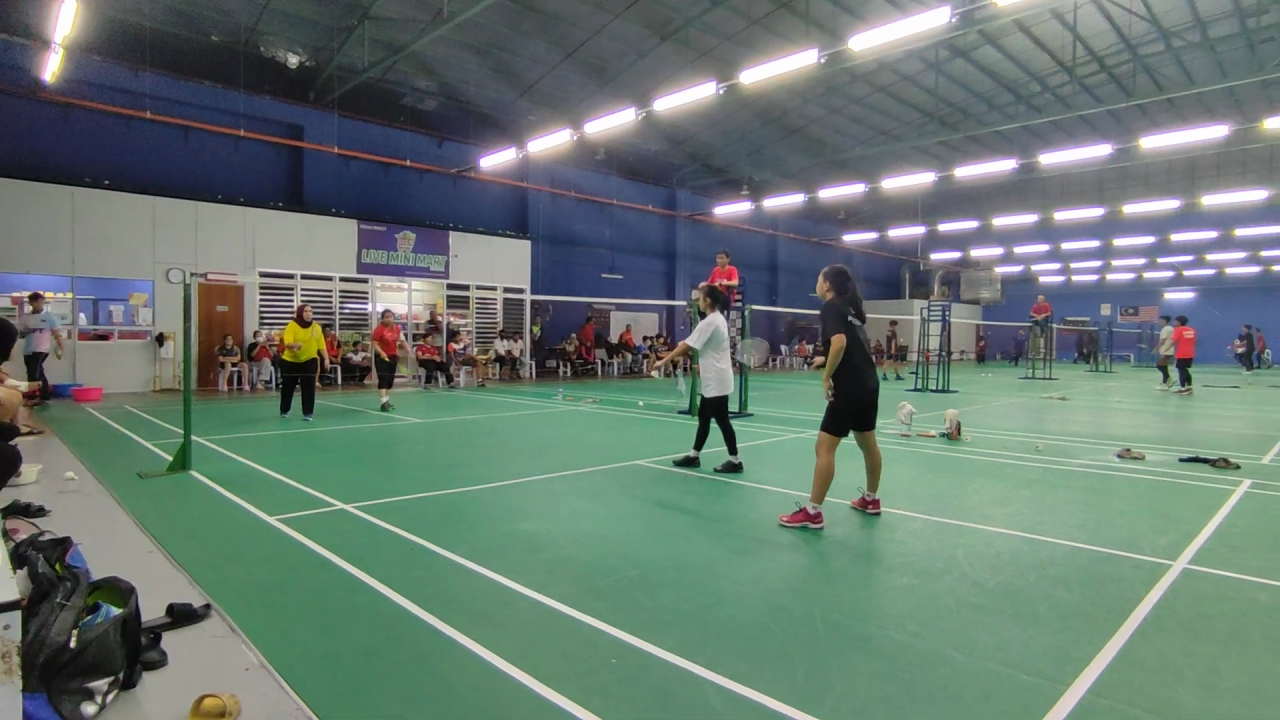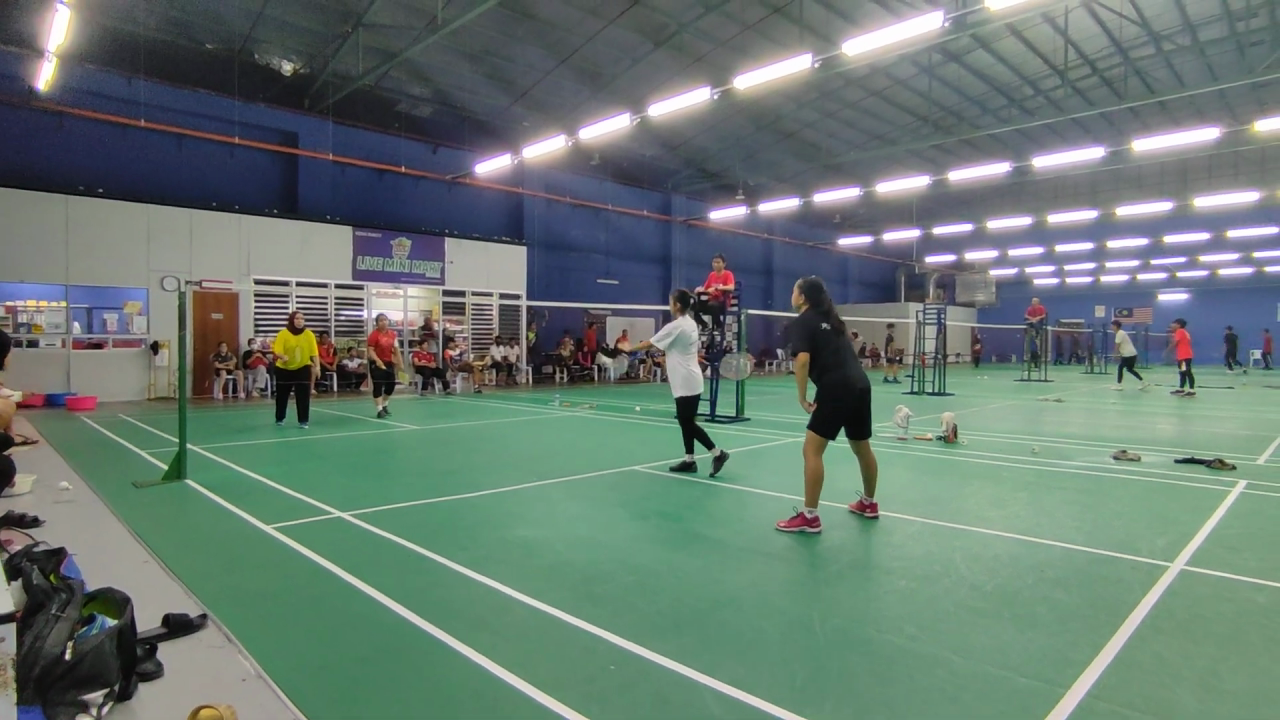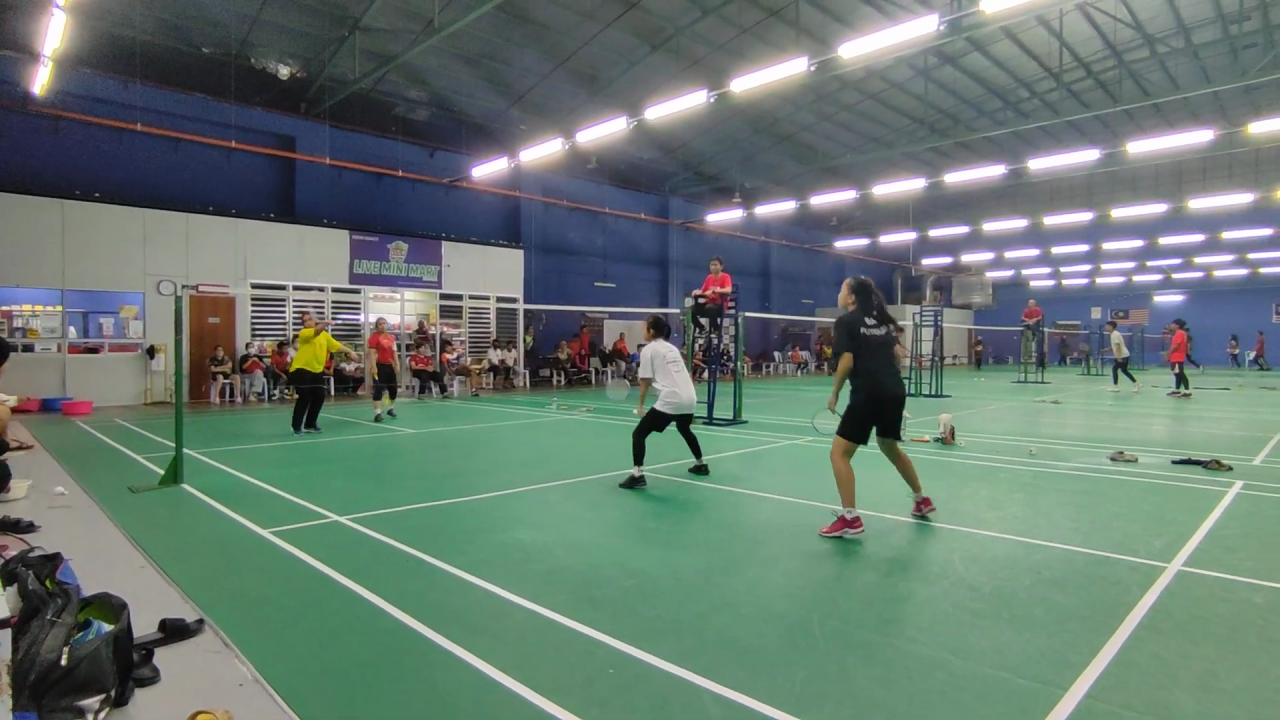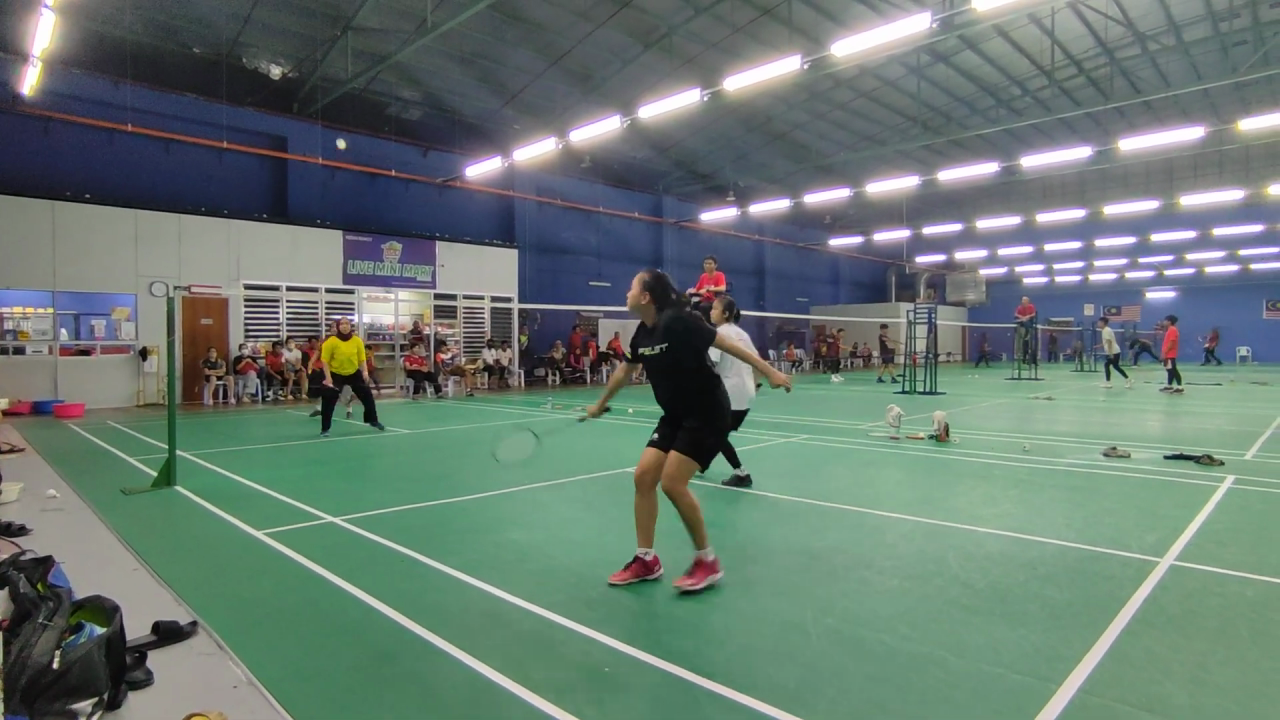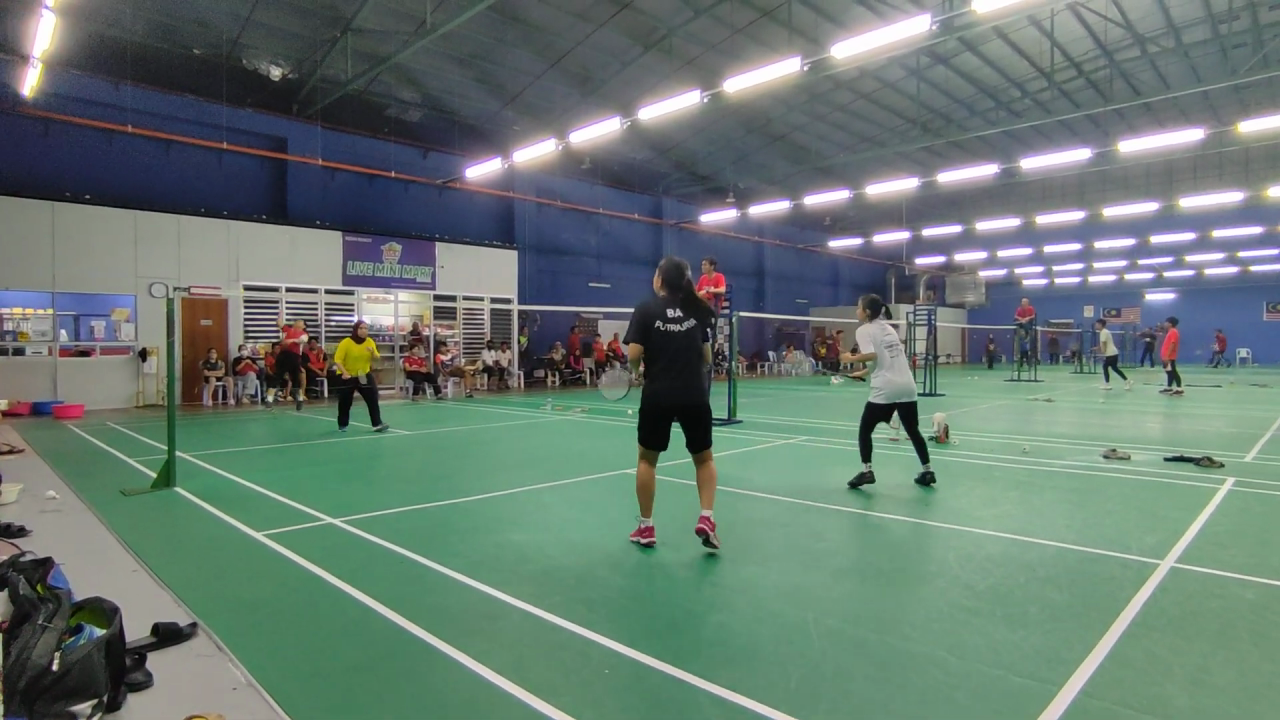
dt=1s
person 1, frame 1
left shoulder: (831, 306)
right shoulder: (851, 308)
left elbow: (839, 343)
left wrist: (826, 377)
right wrist: (827, 360)
left hip: (849, 387)
right hip: (869, 384)
left knee: (825, 448)
right knee: (868, 442)
left ankle: (812, 512)
right ankle: (871, 499)
person 1, frame 2
left shoulder: (803, 321)
right shoulder: (830, 319)
left elbow: (803, 360)
left wrist: (802, 397)
left hip: (836, 390)
right hip: (860, 385)
left knee: (812, 450)
right knee: (862, 447)
left ankle: (809, 516)
right ankle: (869, 503)
person 1, frame 3
left shoulder: (846, 321)
right shoulder: (879, 320)
left elbow: (847, 361)
right elbow: (897, 354)
left wrist: (834, 393)
left hip: (869, 394)
right hip: (895, 391)
left knee: (839, 453)
right knee: (890, 449)
left ankle: (850, 518)
right ankle: (921, 500)
person 1, frame 4
left shoulder: (679, 321)
right shoulder: (643, 333)
left elbow: (727, 345)
right elbow: (625, 371)
left wrist: (768, 371)
right wrist: (601, 402)
left hip: (708, 415)
right hip: (676, 416)
left knee: (671, 482)
right knee: (643, 476)
left ankle: (706, 560)
right ankle: (646, 560)
person 1, frame 5
left shoulder: (645, 309)
right shoulder: (698, 311)
left elbow: (634, 355)
right elbow: (706, 358)
left wrist: (638, 370)
left hip: (658, 396)
right hip: (695, 397)
left knee: (647, 460)
right knee: (704, 461)
left ankle: (646, 527)
right ankle: (706, 518)
person 2, frame 1
left shoulder: (709, 322)
right shoulder: (717, 318)
left elbow: (686, 346)
left wrist: (664, 362)
right wrist: (684, 344)
left hip: (717, 380)
right hip: (712, 379)
left knee: (721, 419)
right knee: (704, 418)
left ankle: (735, 461)
right ankle: (694, 456)
person 2, frame 2
left shoulder: (675, 327)
right shoulder: (689, 323)
left elbow: (650, 344)
left wrist: (630, 347)
left hip: (686, 383)
right hip: (691, 381)
left knee: (687, 422)
right knee: (685, 421)
left ankle: (717, 453)
right ankle: (690, 460)
person 2, frame 3
left shoulder: (648, 349)
right shoulder: (671, 347)
left elbow: (645, 381)
left wrist: (641, 405)
left hip: (671, 400)
right hip: (689, 398)
left knee: (639, 433)
right knee: (684, 430)
left ankle: (638, 475)
right ankle: (701, 464)
person 2, frame 4
left shoulder: (719, 334)
right shoulder: (741, 333)
left elbow: (711, 363)
right wrist: (754, 381)
left hip: (733, 394)
right hip: (746, 392)
left ankle: (741, 474)
person 2, frame 5
left shoulder: (864, 330)
right shoulder: (888, 328)
left elbow: (870, 355)
left wrist: (852, 359)
right wrist: (865, 372)
left hip: (885, 389)
right hip: (907, 387)
left knee: (865, 430)
right knee: (913, 430)
left ankle: (867, 471)
right ankle: (927, 471)
